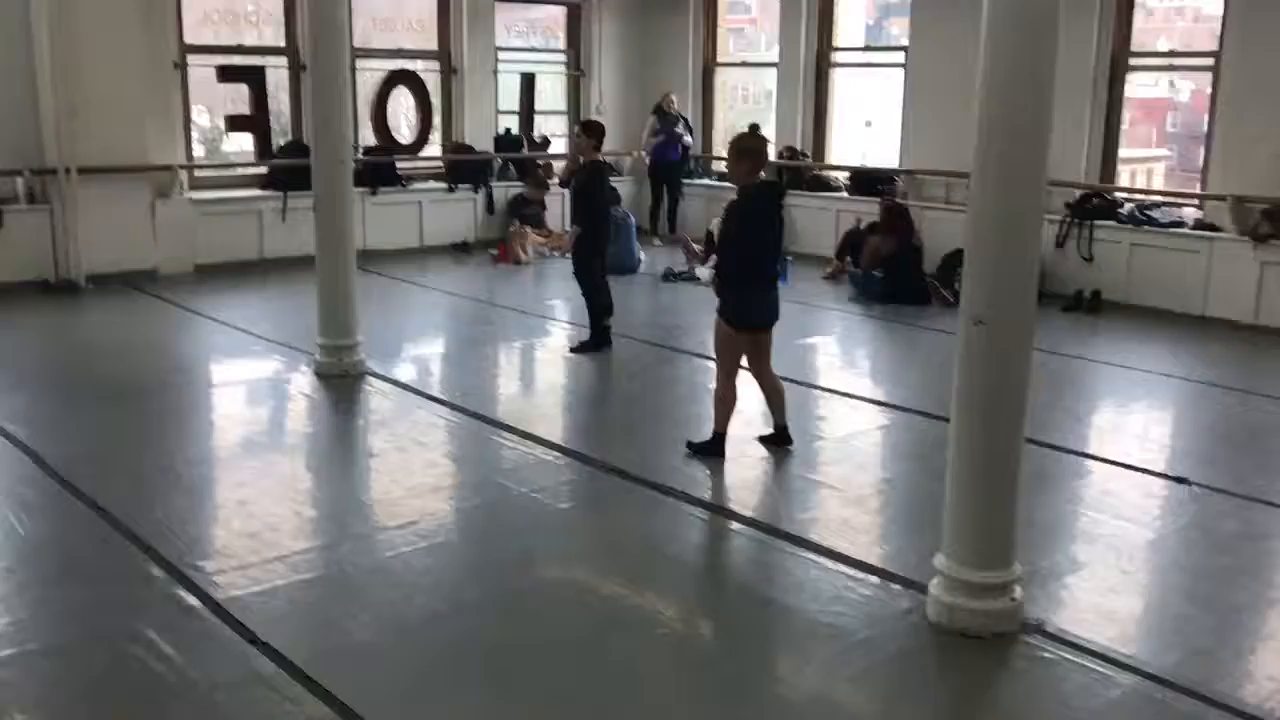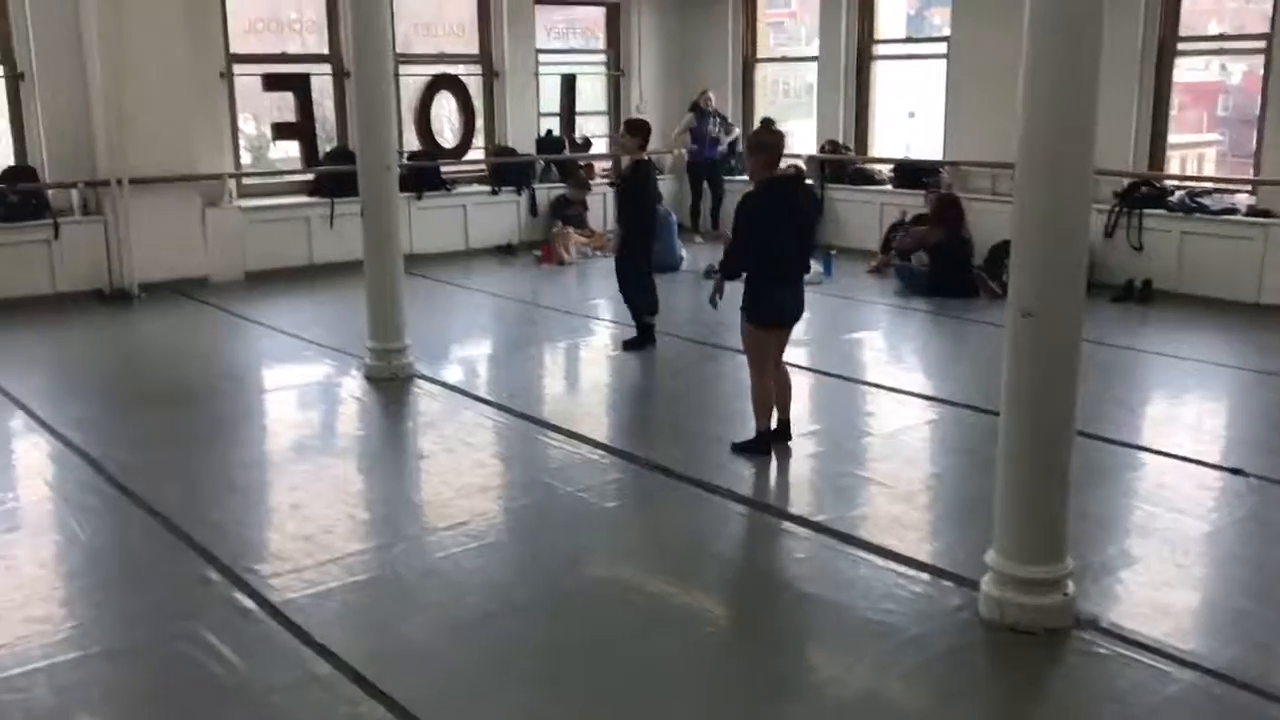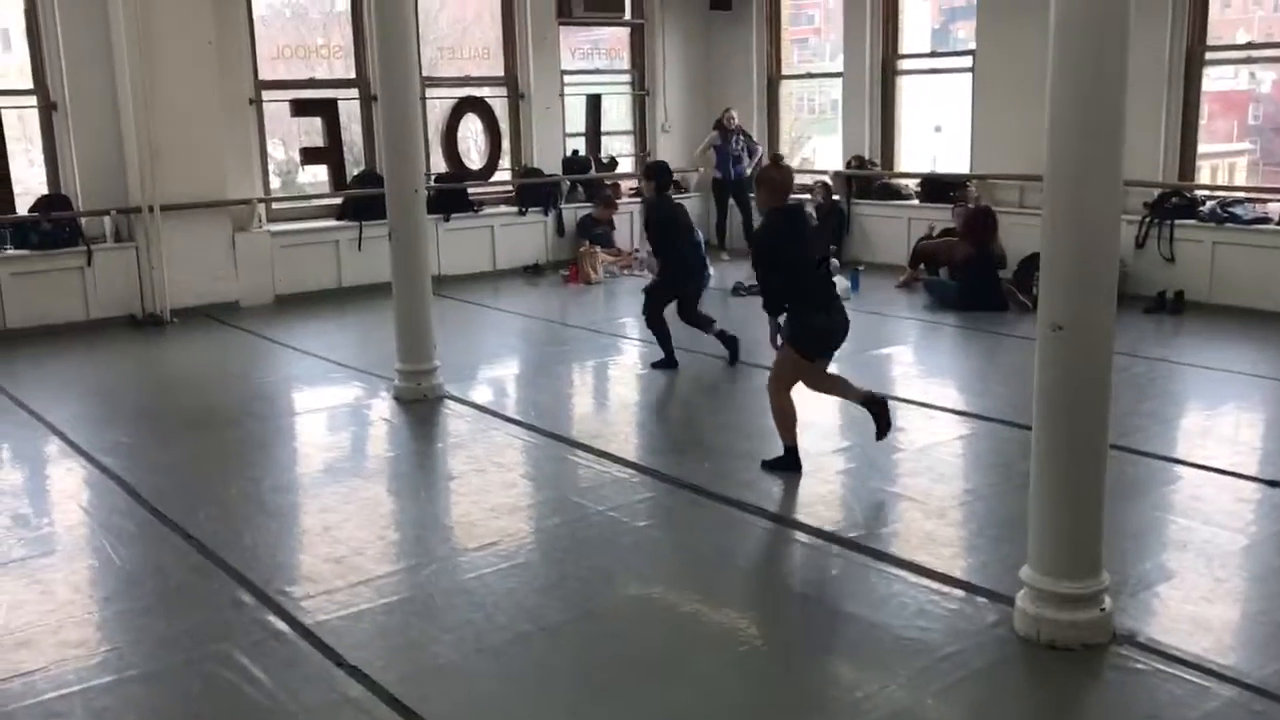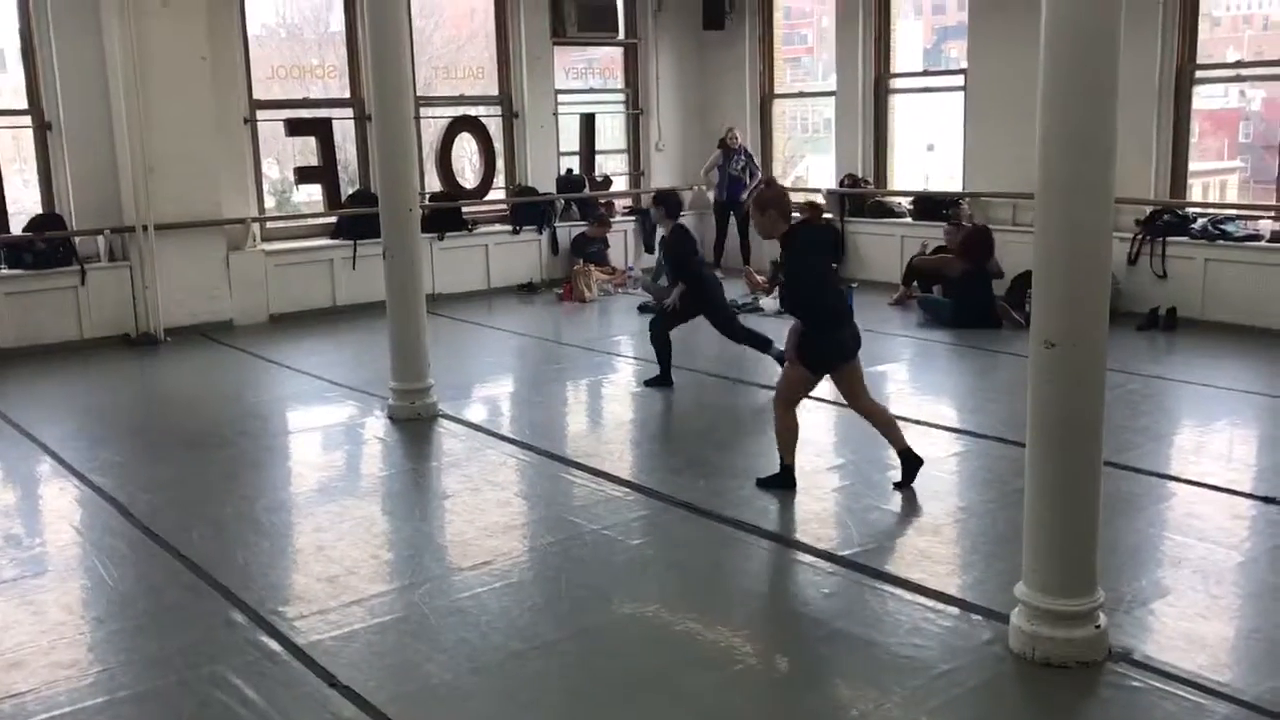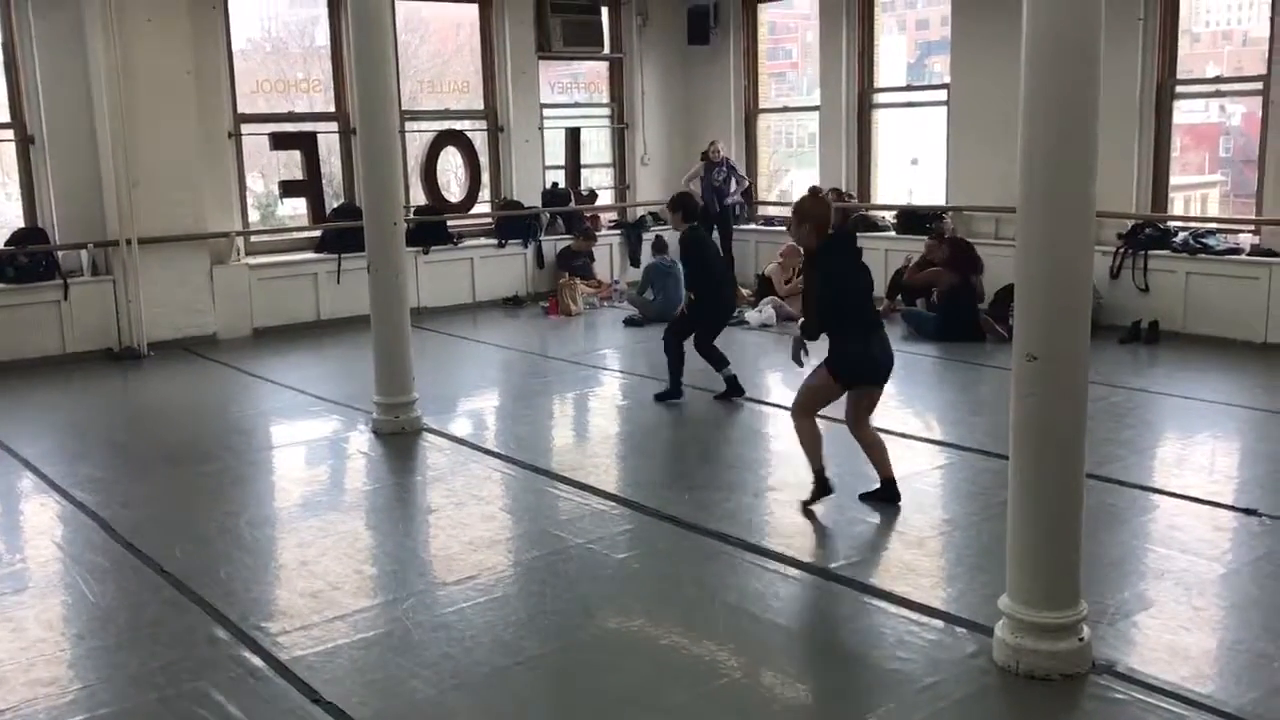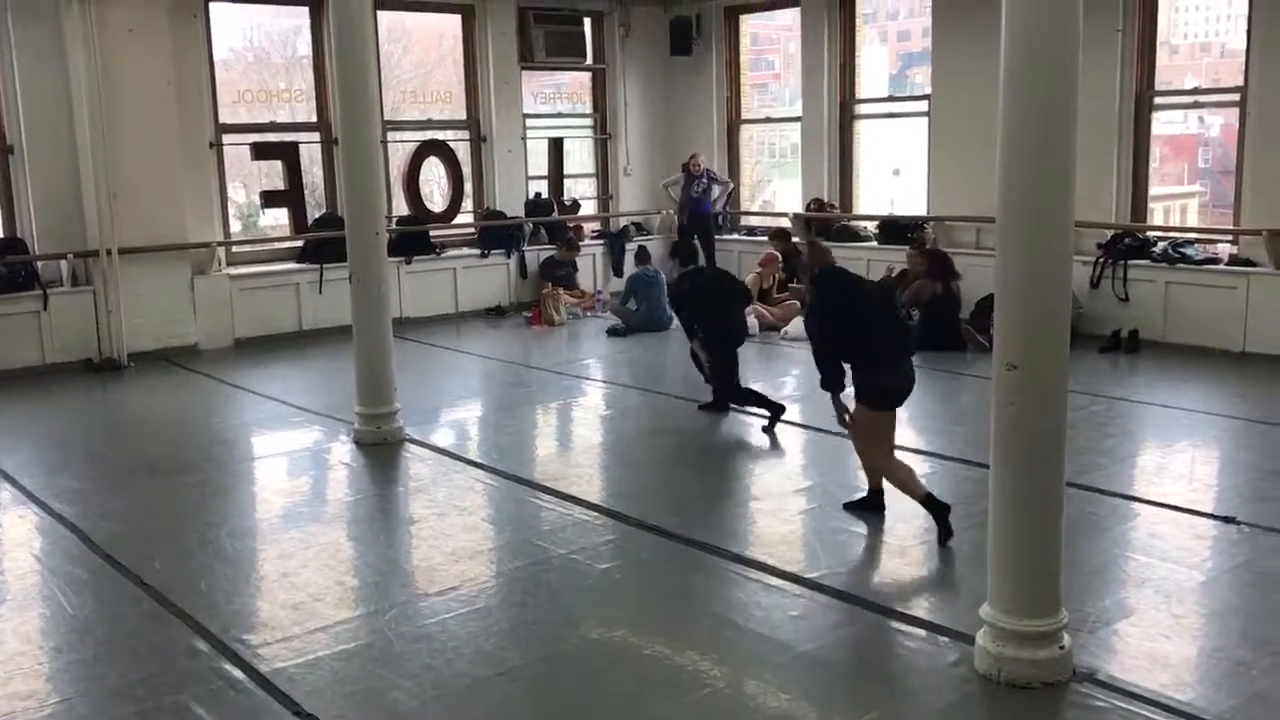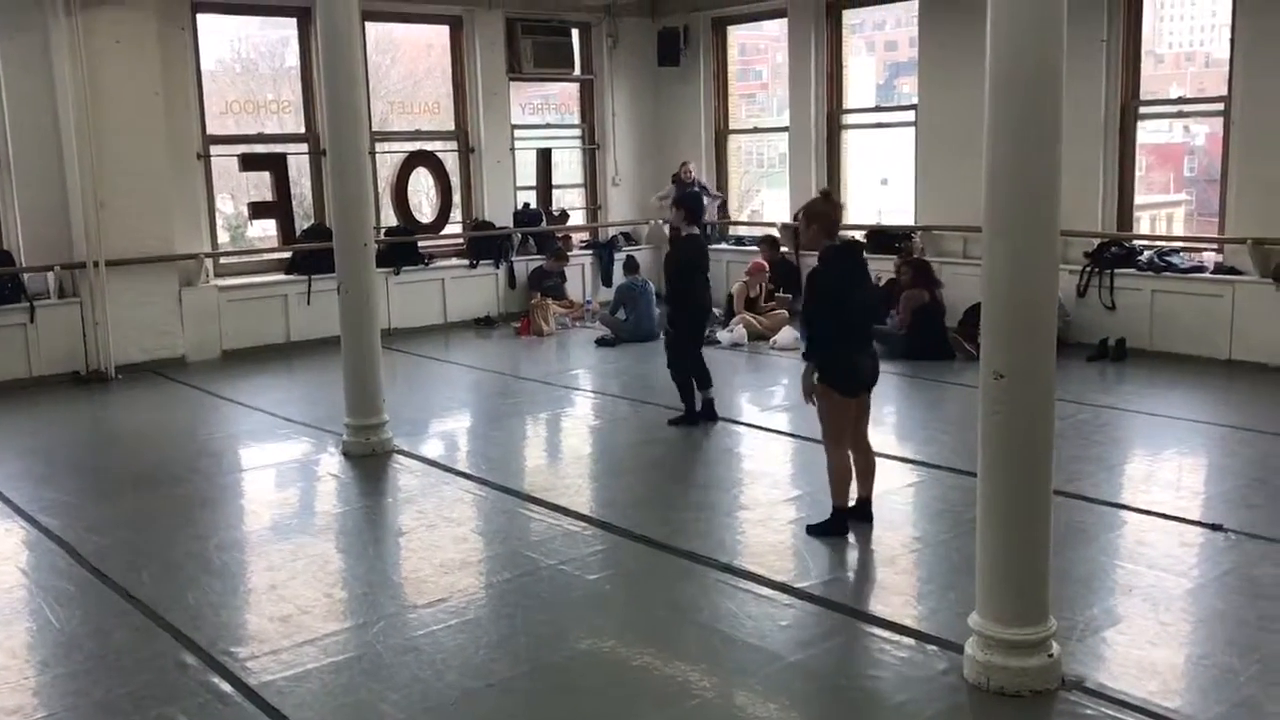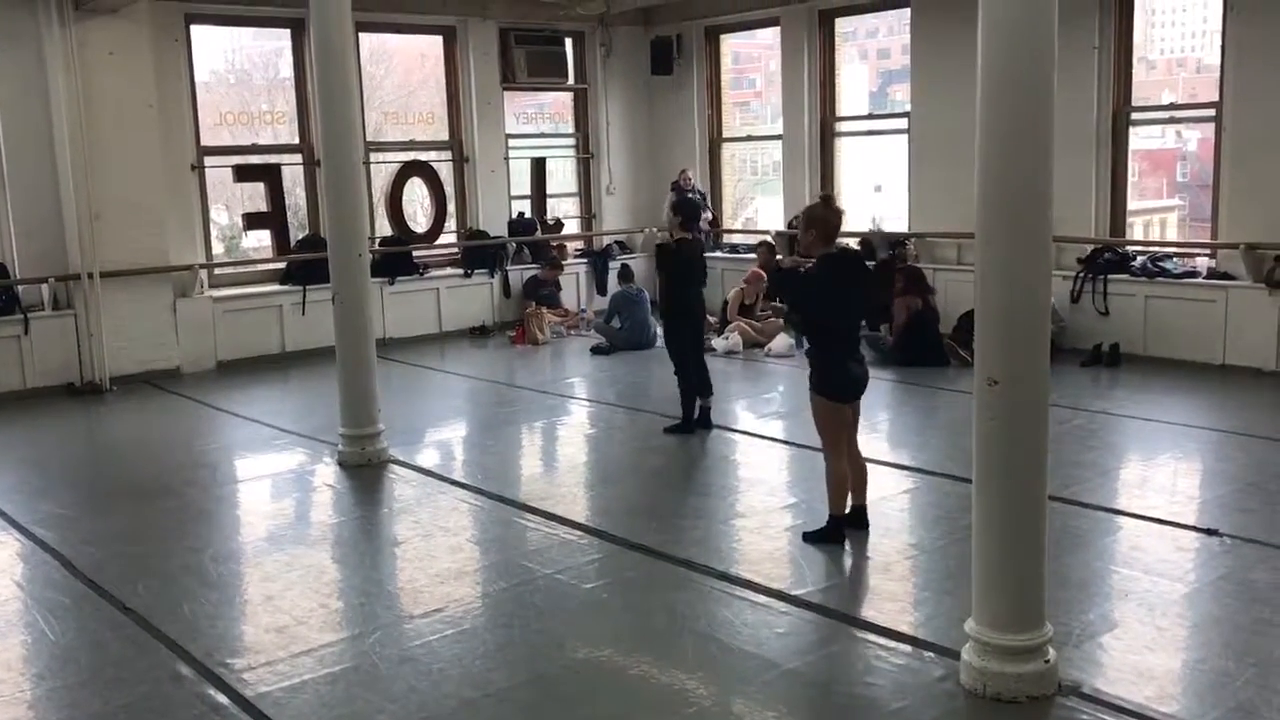
dt=0.4s
person 1, frame 1
left shoulder: (741, 208)
right shoulder: (772, 200)
left elbow: (729, 259)
left wrist: (720, 283)
left hip: (742, 299)
right hip: (767, 296)
left knee: (726, 374)
right knee: (762, 367)
left ankle: (716, 441)
right ankle: (781, 431)
person 1, frame 2
left shoulder: (753, 202)
right shoulder: (802, 195)
left elbow: (739, 250)
right elbow: (807, 241)
left wrist: (721, 280)
left hip: (764, 294)
right hip: (794, 292)
left knee: (760, 371)
right knee: (776, 363)
left ankle: (762, 438)
right ankle: (783, 426)
person 1, frame 3
left shoulder: (767, 234)
right shoulder: (799, 222)
left elbow: (772, 286)
left wrist: (774, 321)
left hip: (810, 323)
right hip: (834, 315)
left knee: (778, 387)
right knee: (814, 377)
left ankle: (790, 457)
right ankle: (871, 401)
person 1, frame 4
left shoulder: (796, 250)
right shoulder: (809, 239)
left elbow: (812, 303)
left wrist: (793, 335)
left hip: (820, 339)
right hip: (845, 333)
left knee: (783, 405)
right knee: (862, 401)
left ankle: (786, 474)
right ankle: (908, 457)
person 1, frame 5
left shoulder: (818, 266)
right shoulder: (850, 254)
left elbow: (817, 316)
left wrist: (802, 336)
left hip: (851, 354)
right hip: (880, 350)
left knee: (801, 410)
right knee: (857, 422)
left ankle: (820, 481)
right ankle: (888, 488)
person 1, frame 6
left shoulder: (818, 309)
right shoulder: (865, 289)
left elbow: (827, 359)
right elbow: (900, 327)
left wrist: (836, 401)
right wrist: (899, 355)
left hip: (879, 379)
right hip: (901, 371)
left knee: (880, 457)
right knee: (861, 432)
left ankle: (937, 508)
right ankle: (874, 497)
person 1, frame 7
left shoulder: (823, 273)
right shoulder: (853, 261)
left elbow: (820, 327)
left wrist: (810, 369)
left hip: (839, 364)
right hip: (865, 359)
left knee: (835, 444)
right knee: (859, 440)
left ankle: (839, 518)
right ankle: (862, 506)
person 1, frame 8
left shoulder: (819, 275)
right shoulder: (851, 267)
left wrist: (789, 272)
left hip: (830, 370)
right hip: (853, 367)
left knee: (833, 451)
right knee: (849, 446)
left ankle: (836, 523)
right ankle: (858, 512)
person 2, frame 1
left shoulder: (596, 170)
right shoulder: (585, 167)
left elbow: (592, 209)
right elbow: (565, 182)
left wrist: (574, 234)
right wrist: (574, 159)
left hip: (591, 236)
right hip: (589, 235)
left knee: (591, 285)
right knee: (597, 283)
left ankle: (597, 338)
right ankle: (602, 334)
person 2, frame 2
left shoulder: (636, 170)
right shoulder: (644, 166)
left elbow: (628, 207)
right elbow: (617, 185)
left wrist: (618, 235)
right wrist: (622, 165)
left hip: (633, 234)
right hip: (646, 232)
left knee: (629, 284)
right knee: (644, 280)
left ankle: (644, 335)
right ankle: (647, 332)
person 2, frame 3
left shoulder: (655, 210)
right shoulder: (676, 208)
left elbow: (659, 244)
right elbow: (692, 237)
left wrist: (659, 267)
left hip: (679, 269)
right hip: (698, 267)
left knee: (652, 310)
right knee: (688, 313)
left ankle: (670, 358)
right ankle: (726, 337)
person 2, frame 4
left shoulder: (678, 237)
right shoulder: (670, 236)
left elbow: (692, 269)
left wrist: (676, 293)
right wrist: (676, 291)
left hip: (699, 292)
right hip: (707, 290)
left knee: (658, 326)
right knee: (736, 331)
left ankle: (665, 376)
right ankle: (781, 357)
person 2, frame 5
left shoulder: (688, 239)
right shoulder: (701, 234)
left elbow: (695, 273)
left wrist: (690, 299)
right wrist: (692, 299)
left hip: (711, 299)
right hip: (726, 297)
left knee: (673, 336)
right knee: (703, 342)
left ankle: (675, 387)
right ankle: (733, 385)
person 2, frame 6
left shoulder: (677, 288)
right shoulder: (714, 273)
left elbow: (688, 324)
right elbow: (744, 294)
left wrist: (697, 343)
left hip: (720, 333)
right hip: (738, 327)
left knee: (729, 389)
right knee: (698, 352)
left ankle: (771, 407)
right ankle: (719, 399)
person 2, frame 7
left shoulder: (683, 245)
right shoulder: (698, 241)
left elbow: (678, 282)
left hip: (684, 309)
right hip: (701, 306)
left knee: (678, 361)
right knee: (693, 356)
left ankle: (690, 413)
right ankle: (708, 407)
person 2, frame 8
left shoulder: (673, 249)
right shoulder: (695, 246)
left wrist: (663, 249)
left hip: (677, 313)
right hip: (696, 310)
left knee: (684, 366)
right knee: (697, 361)
left ankle: (687, 421)
right ankle: (704, 415)
